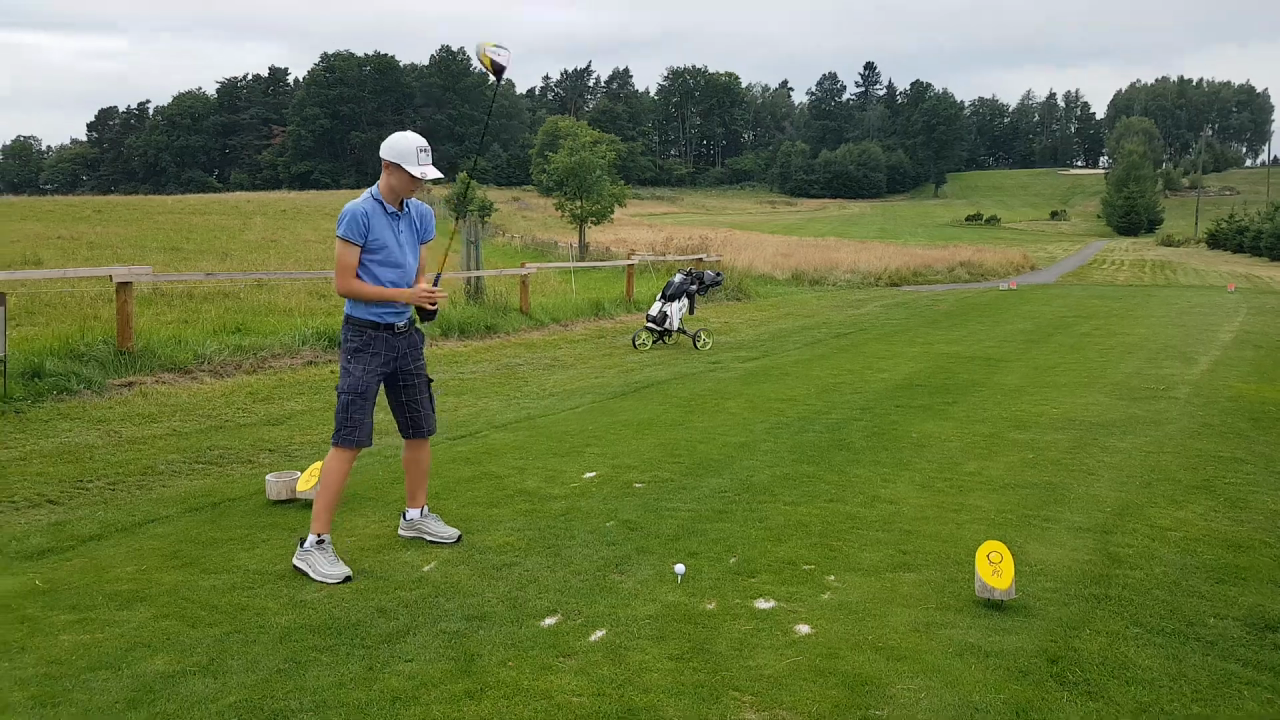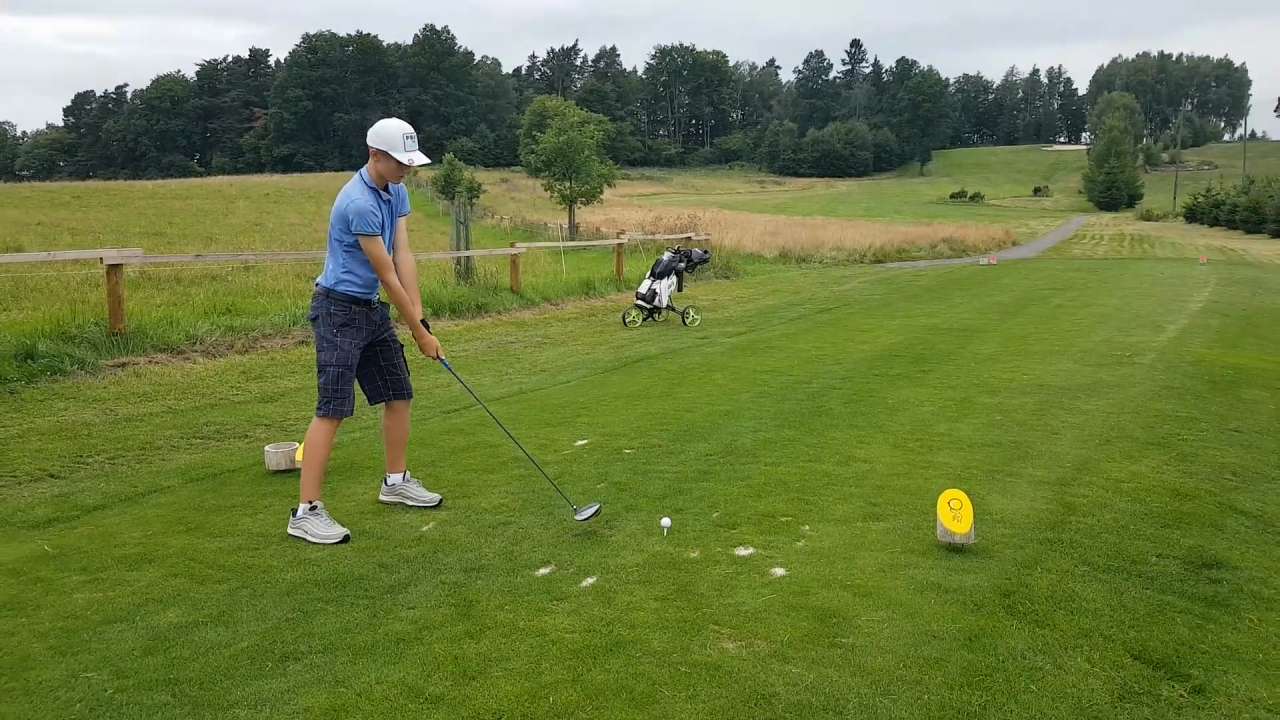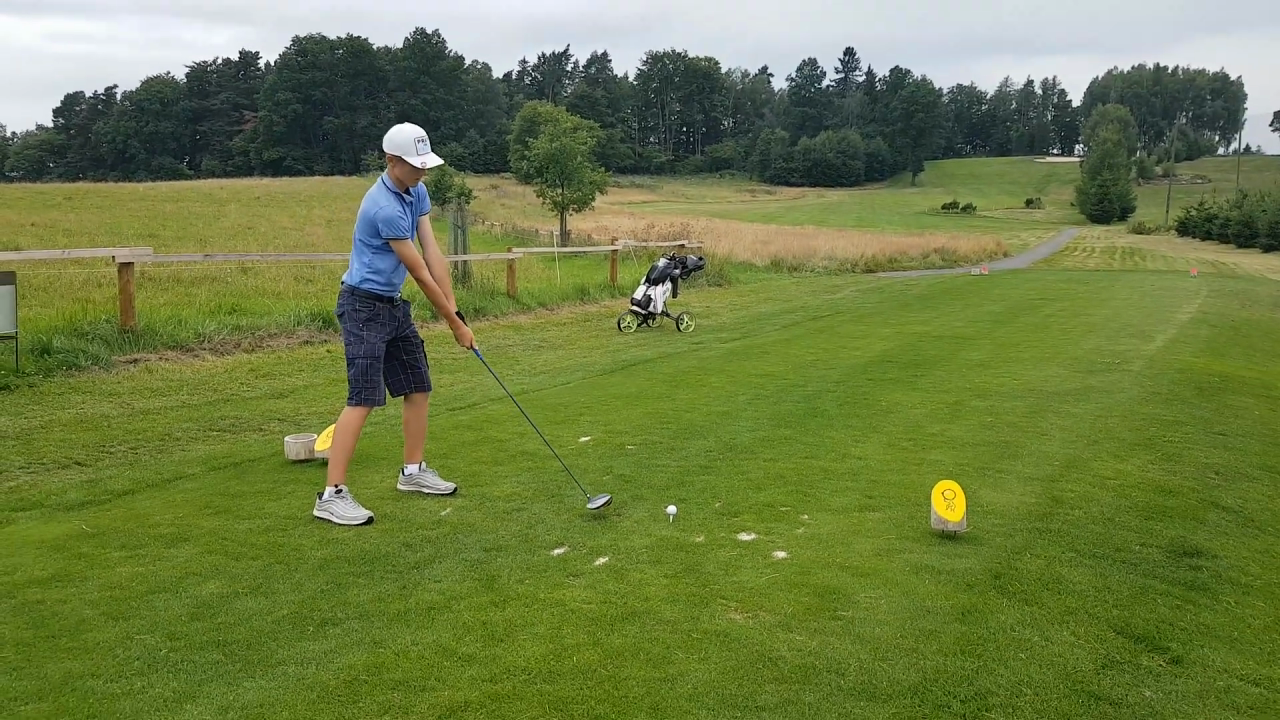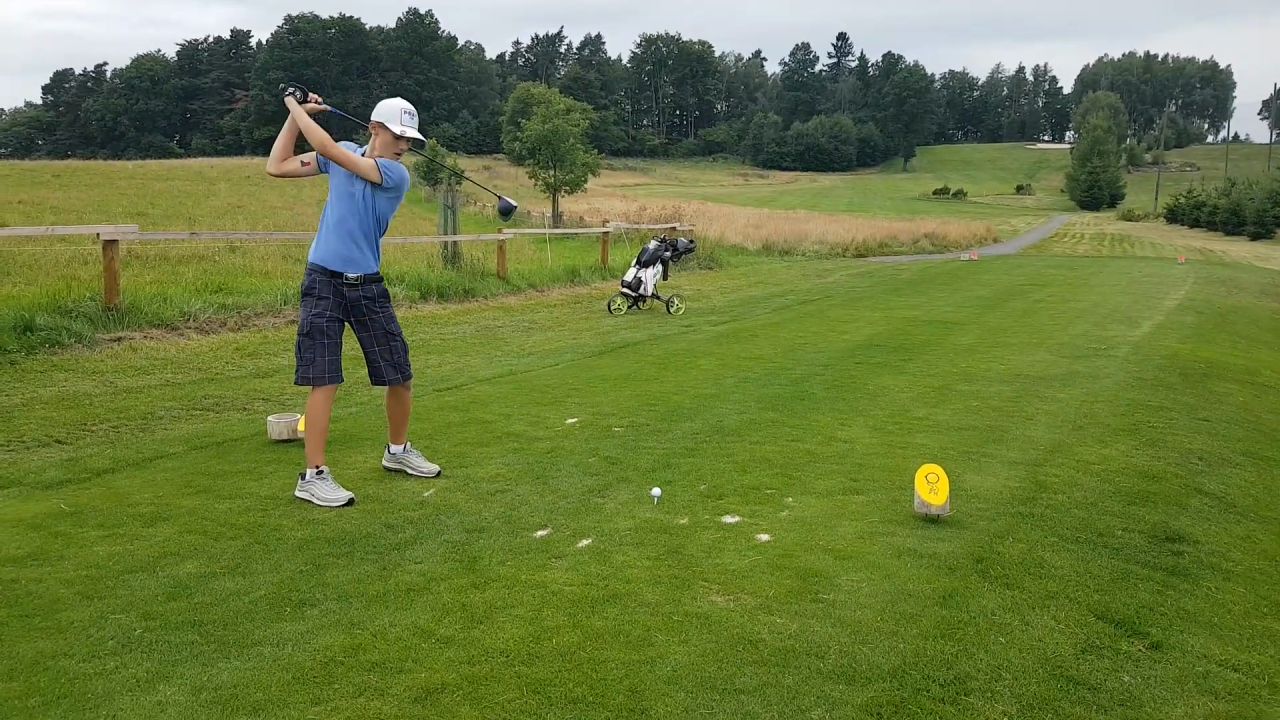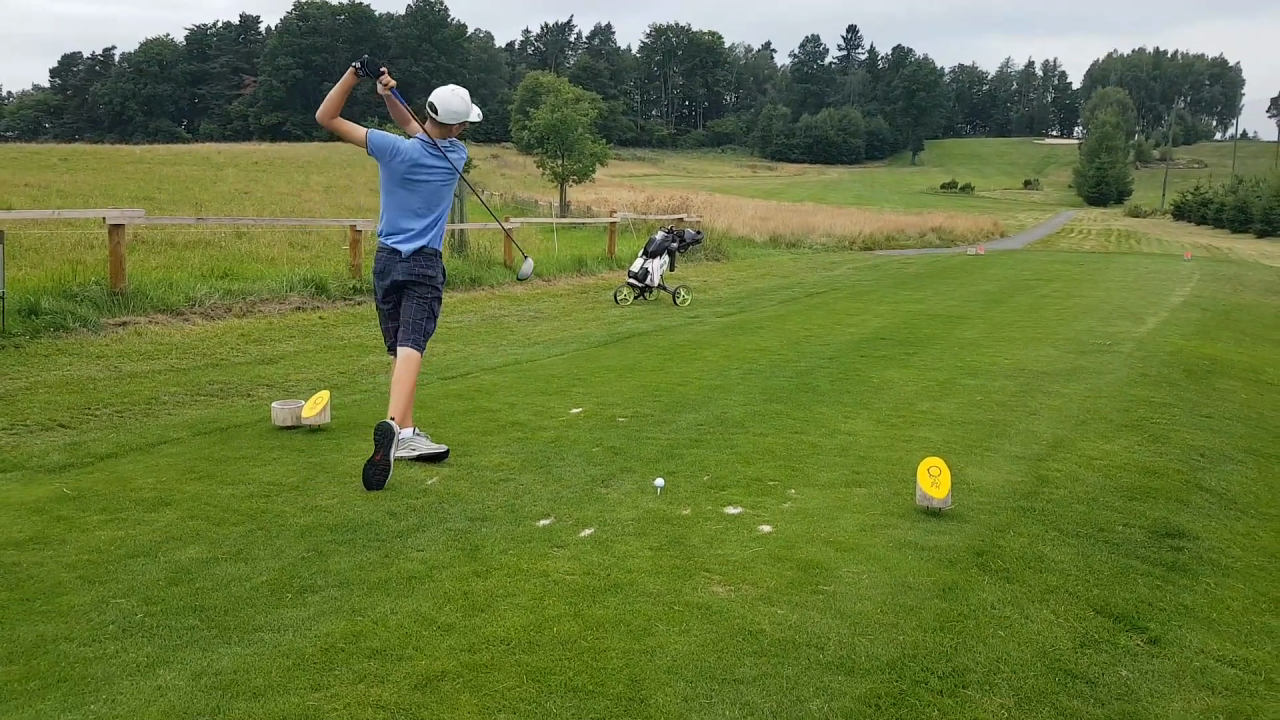
dt=1s
person 1, frame 1
left shoulder: (422, 214)
right shoulder: (357, 213)
right elbow: (344, 283)
left wrist: (427, 294)
right wrist: (405, 296)
left hip: (404, 334)
right hip: (364, 337)
left knee: (420, 430)
right knee: (349, 440)
left ankle: (415, 515)
right ankle: (314, 544)
person 1, frame 2
left shoulder: (397, 192)
right shoulder: (359, 203)
left elbow: (403, 257)
right elbow: (387, 274)
left wrist: (420, 318)
right wrist: (419, 333)
left hip: (372, 308)
right hip: (340, 309)
left knee: (398, 395)
right knee: (333, 408)
left ankle: (396, 481)
right ankle: (306, 510)
person 1, frame 3
left shoulder: (417, 193)
right shoulder: (383, 209)
left elbow: (433, 253)
right elbow: (420, 271)
left wrist: (455, 308)
right wrist: (455, 323)
left hip: (393, 305)
right hip: (363, 306)
left knee: (418, 388)
right knee: (363, 398)
left ankle: (413, 471)
right ankle: (331, 494)
person 1, frame 4
left shoulder: (396, 175)
right shoulder: (342, 154)
left elbow: (325, 147)
right elbow: (277, 168)
left wrist: (295, 111)
right wrist: (293, 114)
left hip: (369, 286)
right hip: (324, 282)
left knee: (399, 376)
right knee: (324, 379)
left ankle: (398, 450)
right ankle: (313, 475)
person 1, frame 5
left shoulder: (394, 149)
right shoulder: (457, 156)
left elbow: (327, 118)
right elbow: (417, 134)
left wrist: (353, 74)
right wrist: (392, 96)
left hip: (386, 260)
right hip: (425, 266)
left knee: (400, 349)
right knee: (411, 348)
left ankle: (406, 433)
right ankle: (392, 425)
